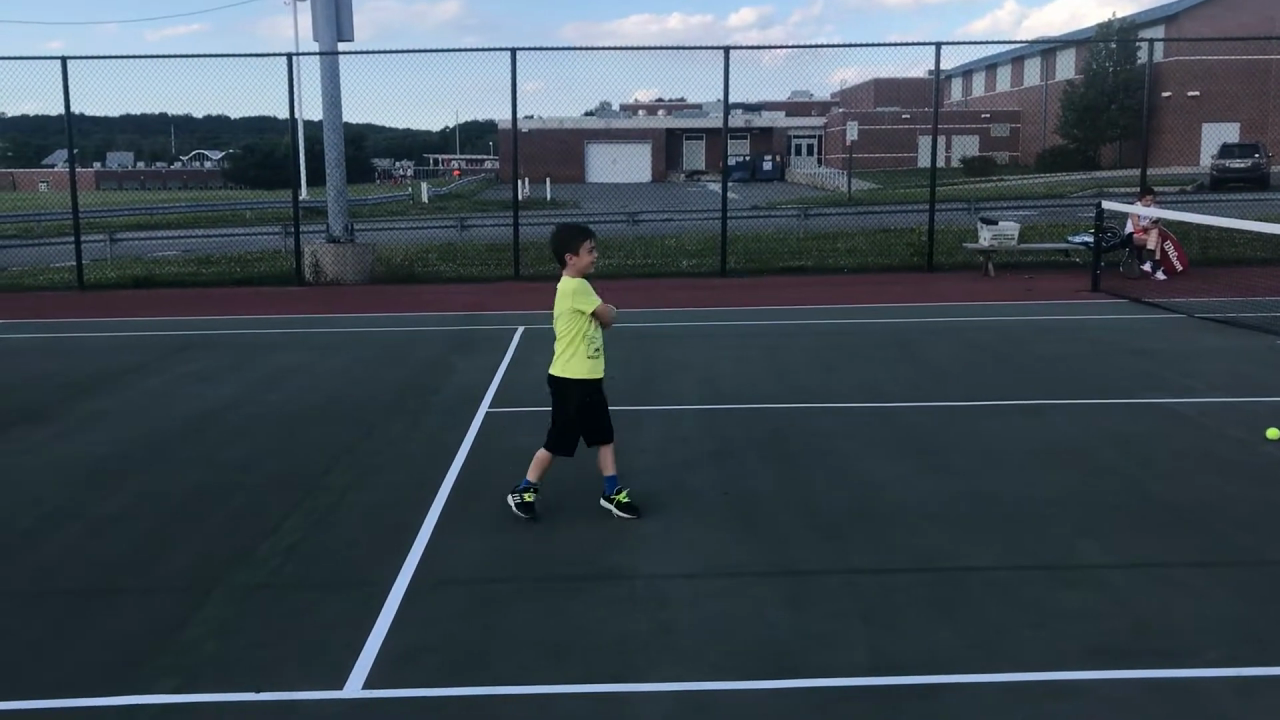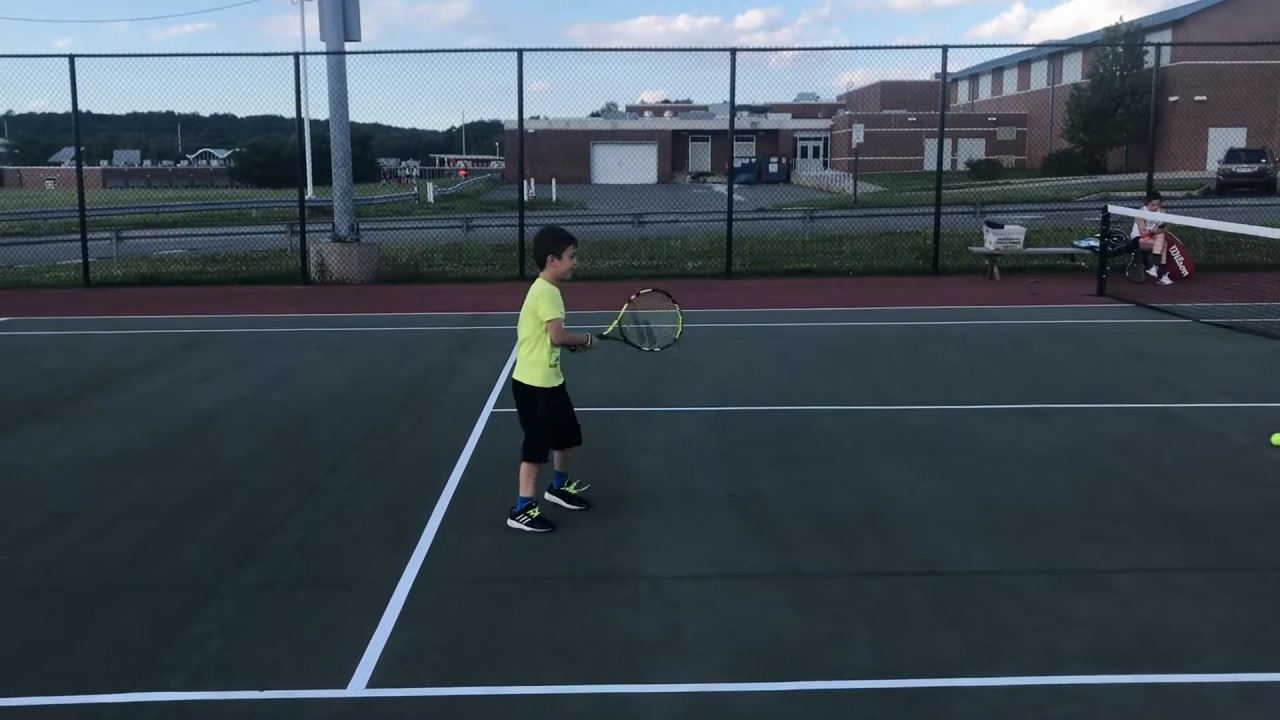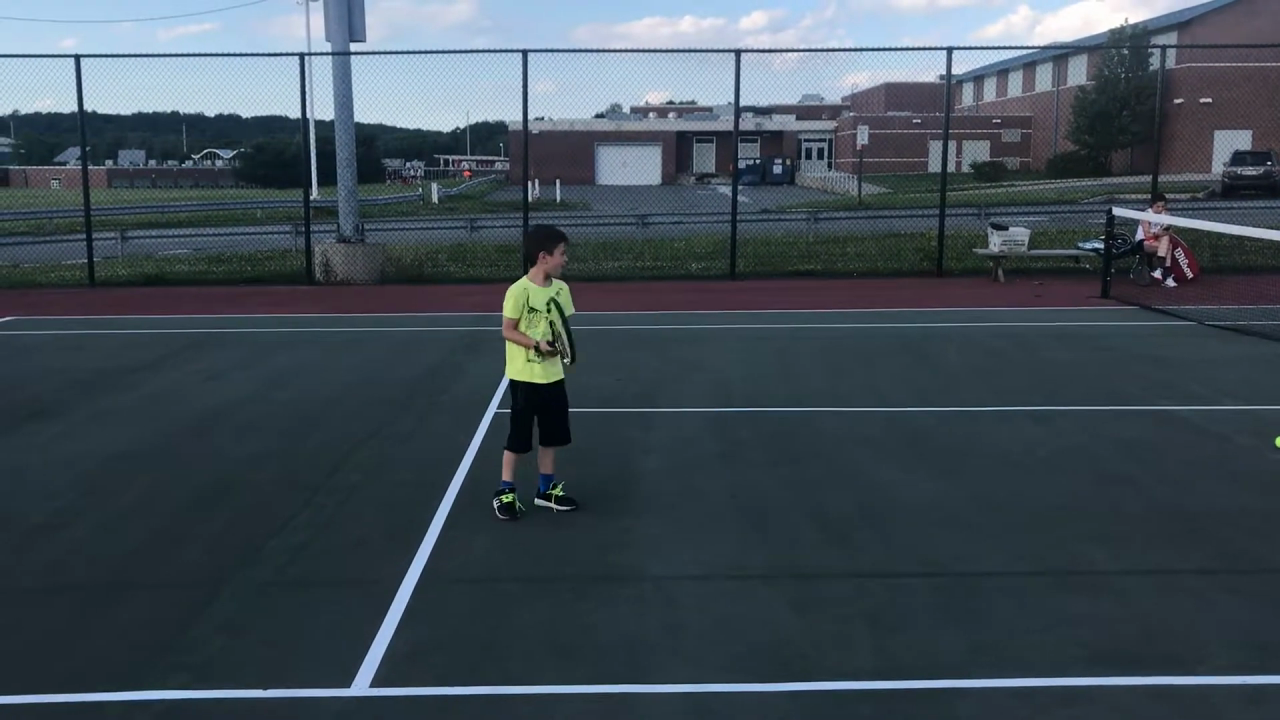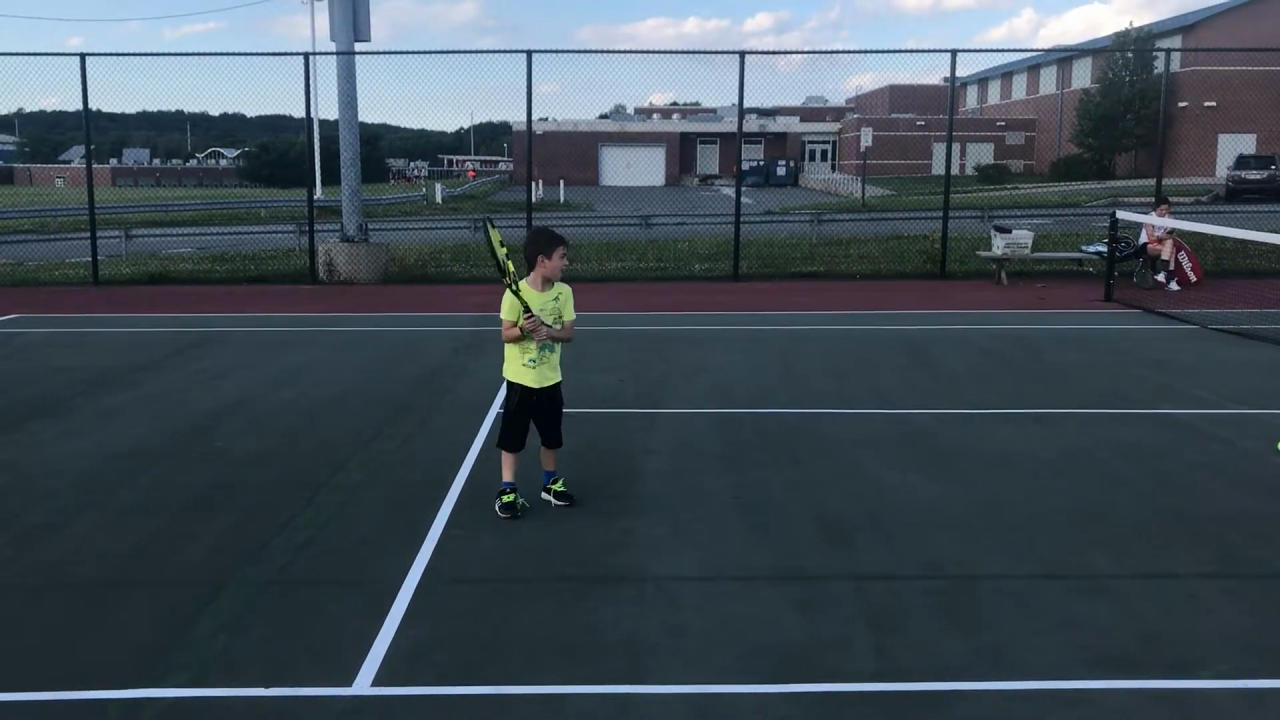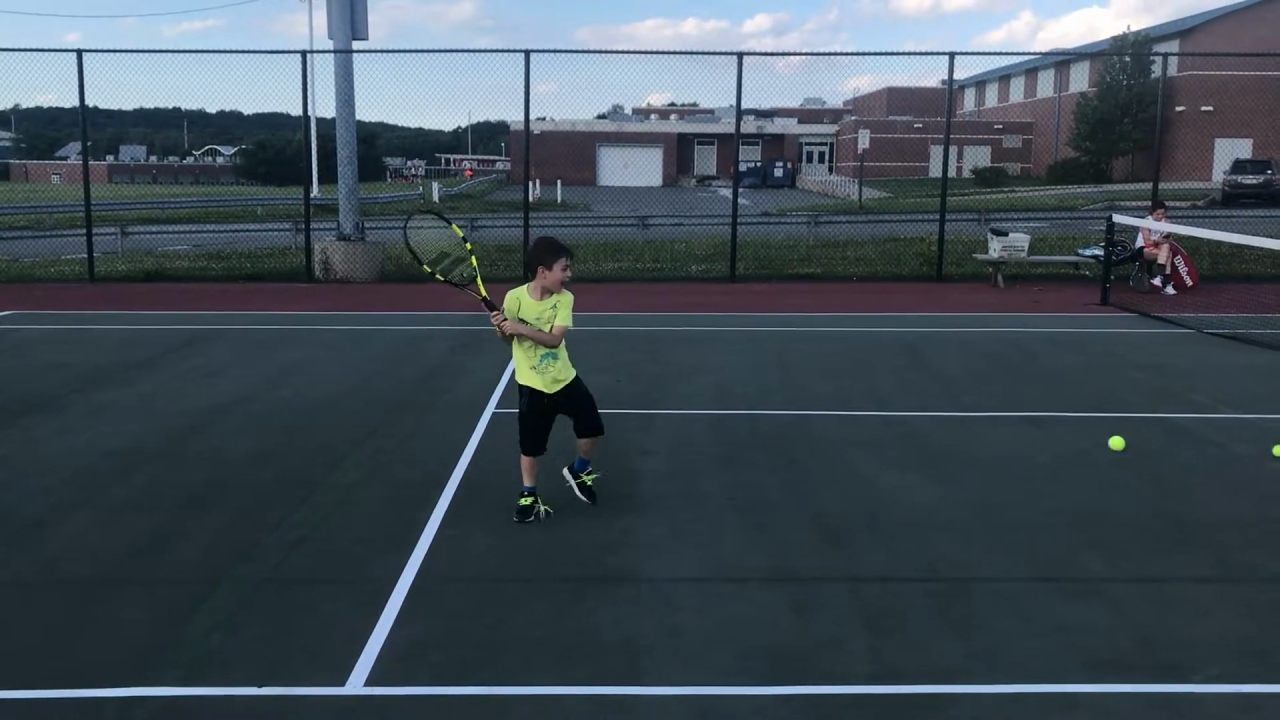
dt=0.4s
person 1, frame 1
left shoulder: (572, 285)
right shoulder: (577, 287)
right elbow: (607, 318)
left wrist: (598, 313)
right wrist: (610, 309)
left hip: (585, 376)
right hip: (570, 378)
left knee: (602, 434)
right knee: (559, 440)
left ankle: (613, 491)
right ankle: (524, 491)
person 1, frame 2
left shoulder: (549, 289)
right shoulder: (545, 292)
right elbow: (559, 336)
left wrist: (574, 341)
right wrist: (586, 340)
left hip: (551, 380)
right hip: (533, 383)
left knee: (568, 435)
right knee: (537, 446)
left ankle: (560, 485)
right ankle: (522, 509)
person 1, frame 3
left shoulder: (561, 289)
right shoulder: (519, 290)
right elbow: (508, 331)
right wrist: (536, 345)
left hip: (553, 375)
right hip: (524, 378)
left knee: (553, 435)
right knee: (519, 437)
left ankle: (546, 489)
right ankle: (505, 491)
person 1, frame 4
left shoulder: (564, 292)
right shoulder: (515, 293)
left elbow: (569, 333)
right elbow: (506, 335)
left wrist: (550, 332)
right wrist: (525, 330)
left hip: (550, 379)
right hip: (520, 379)
left knee: (552, 437)
right knee: (512, 438)
left ankle: (550, 483)
right ankle: (508, 491)
person 1, frame 5
left shoulder: (564, 298)
right shoulder: (514, 298)
left elbow: (554, 339)
right elbow: (507, 341)
left wrist: (519, 328)
right wrist: (503, 329)
left hip: (565, 379)
right hip: (532, 384)
left knee: (591, 427)
right knee: (530, 445)
left ankle: (579, 470)
right ankle: (529, 496)
